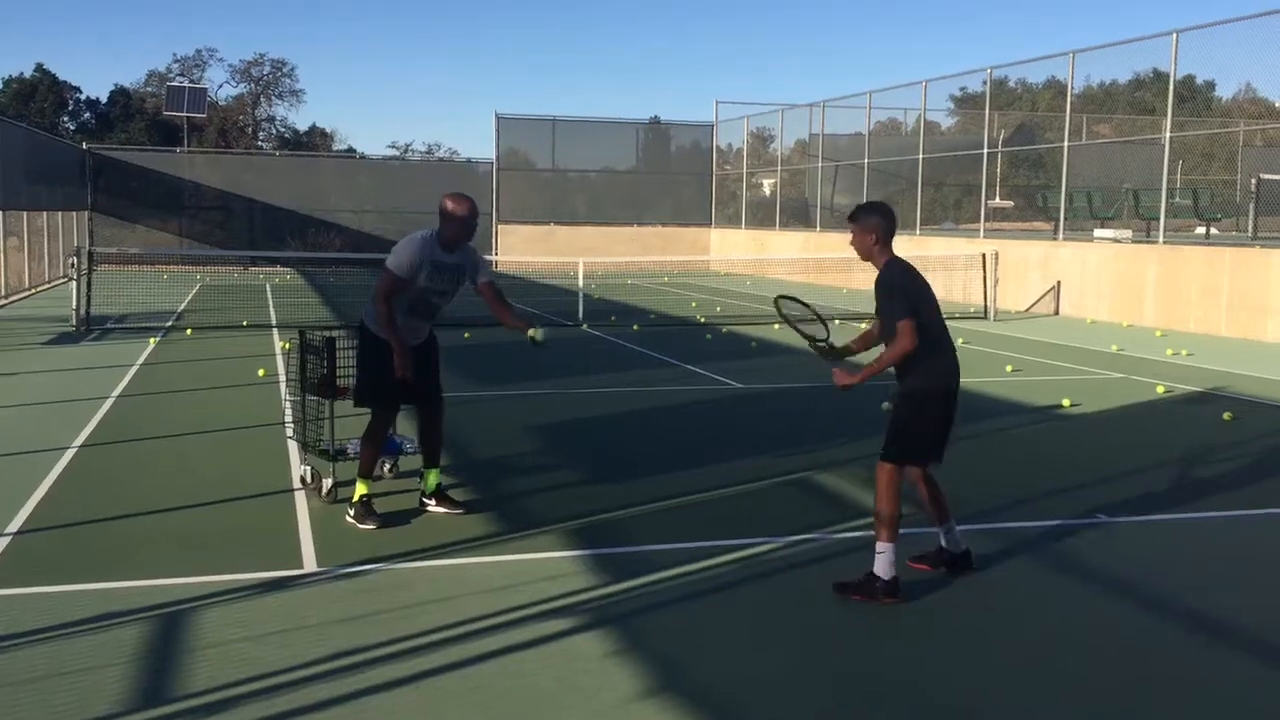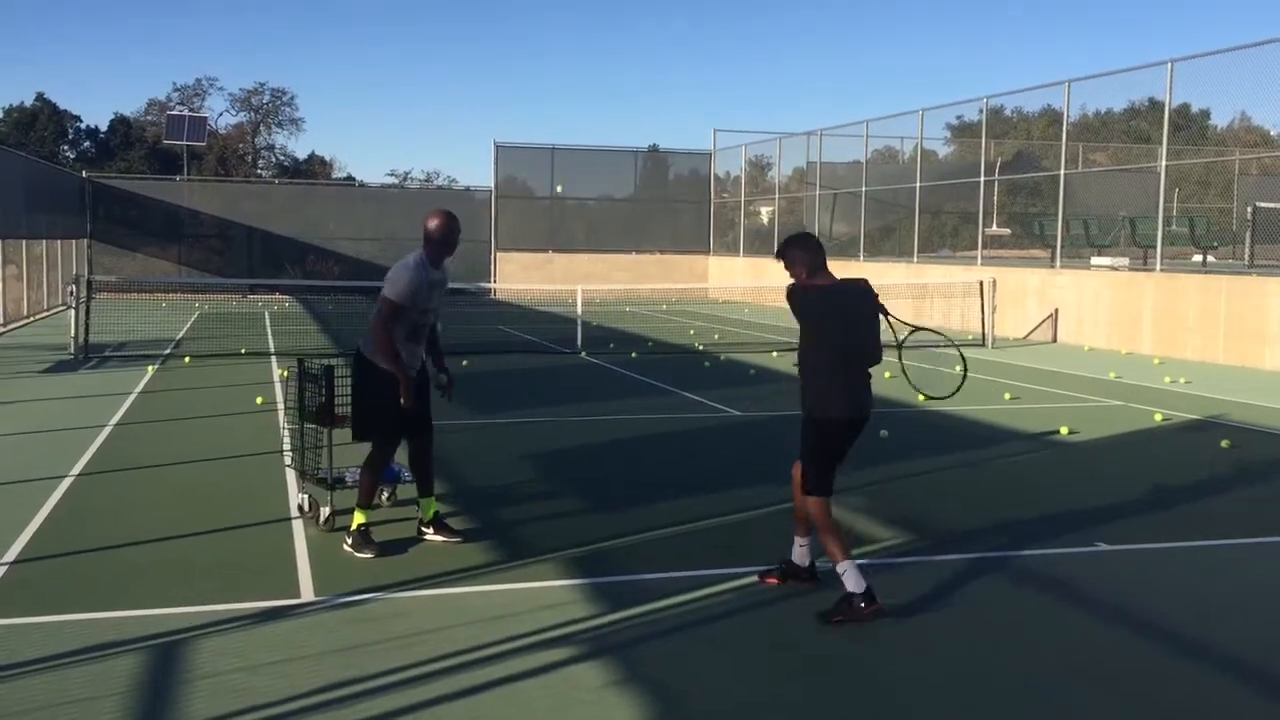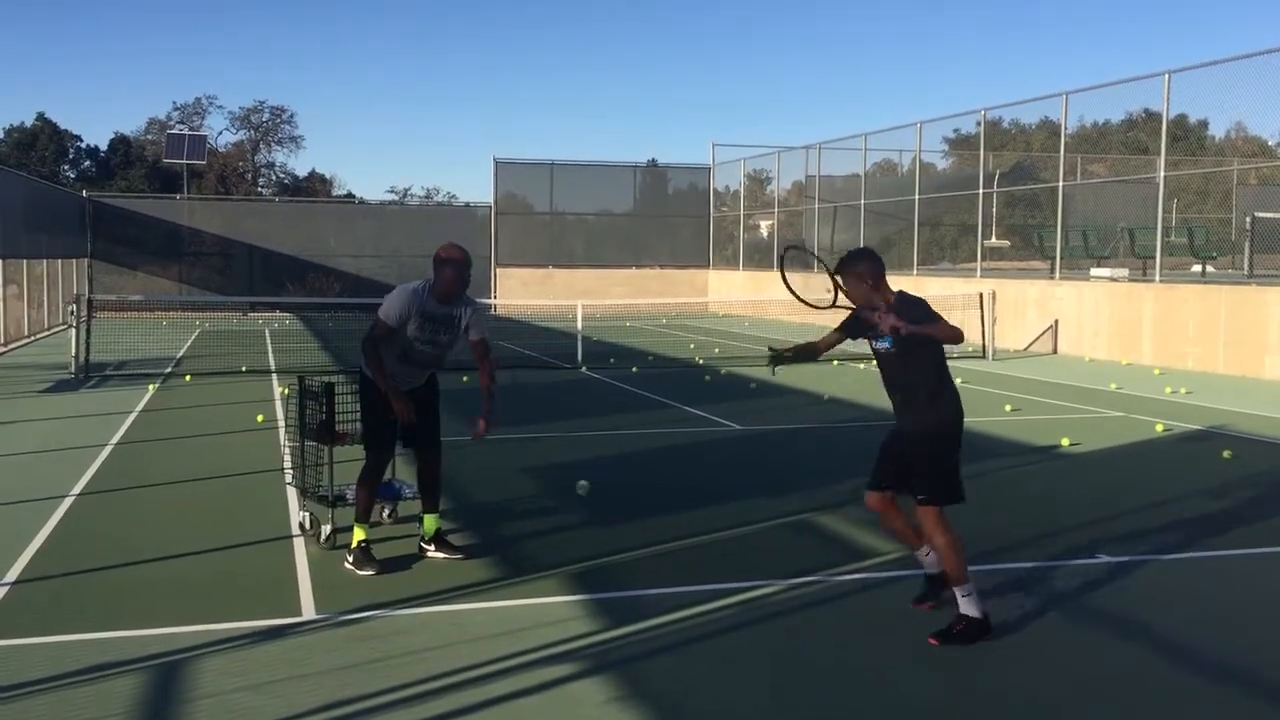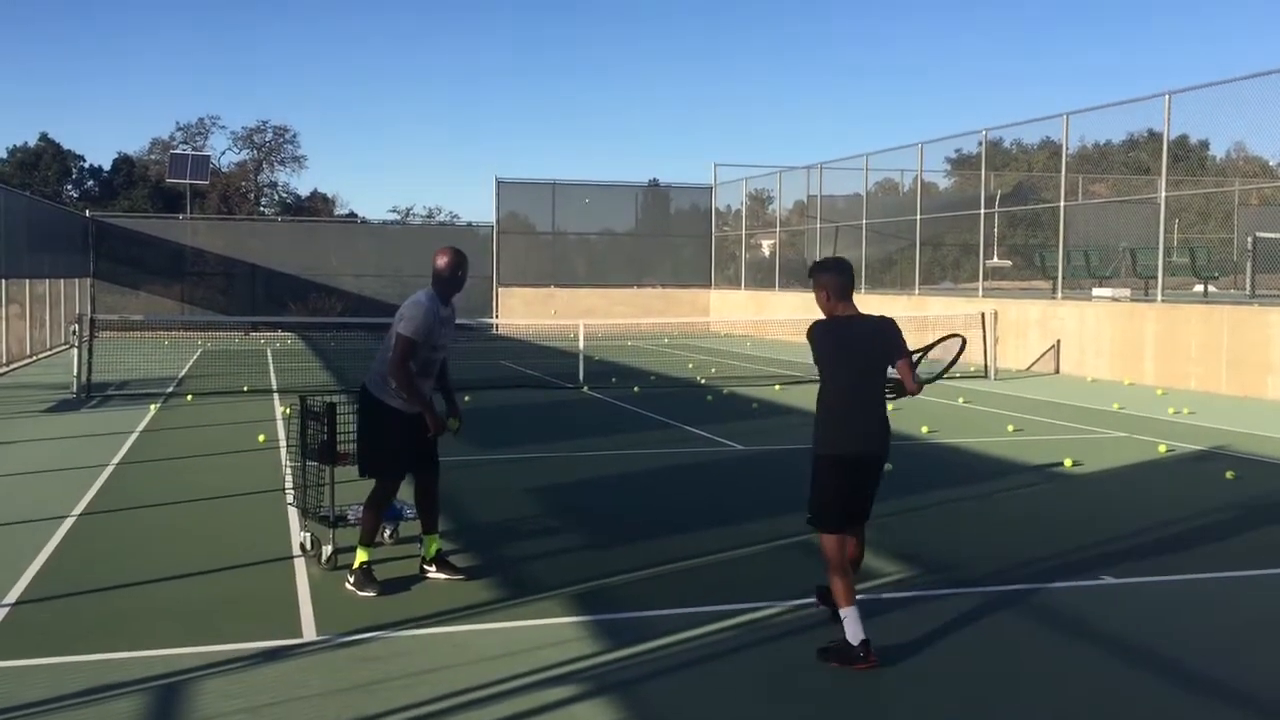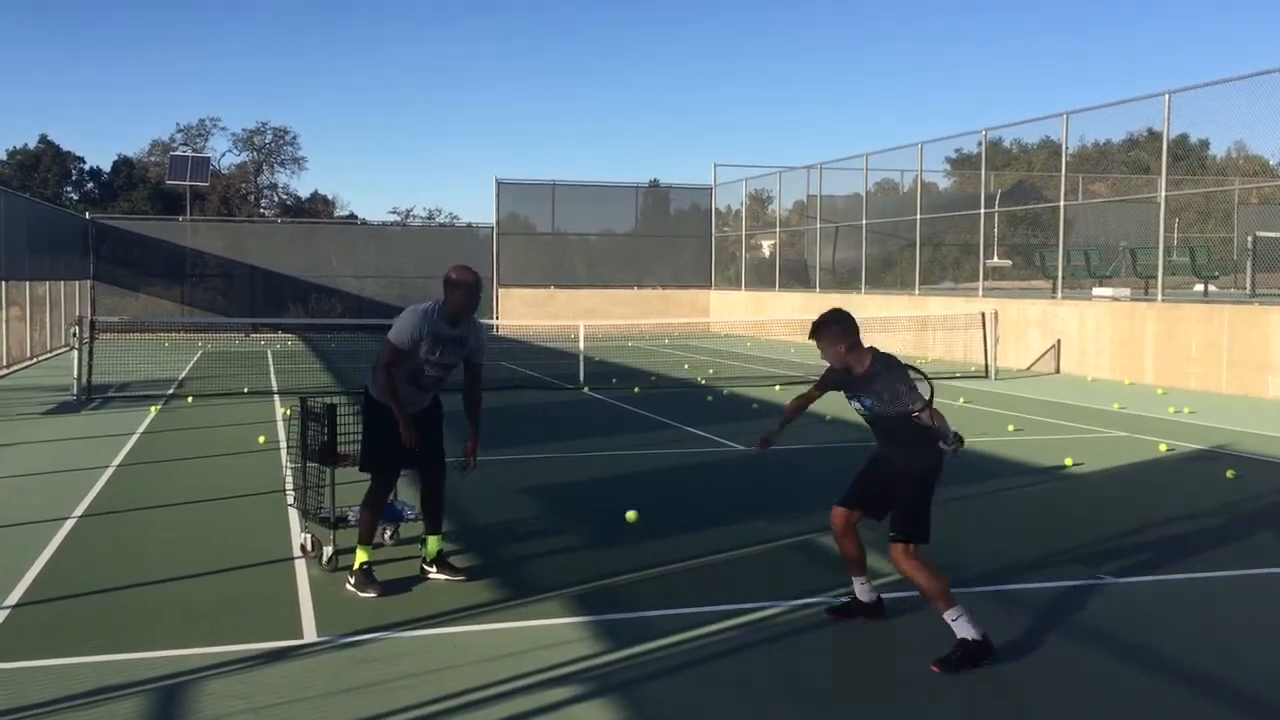
dt=1s
person 1, frame 1
left shoulder: (893, 279)
right shoulder: (894, 274)
left elbow: (907, 343)
right elbow: (881, 331)
left wrist: (856, 376)
right wrist: (842, 350)
left hip: (928, 383)
right hip: (931, 382)
left knee: (888, 471)
right knee: (916, 467)
left ankle: (882, 577)
right ankle: (953, 549)
person 1, frame 2
left shoulder: (799, 296)
right shoulder: (863, 292)
right elbow: (873, 350)
left hip: (825, 411)
right hip: (857, 408)
left knee: (815, 501)
right knee: (801, 476)
left ankle: (858, 593)
right ankle: (799, 563)
person 1, frame 3
left shoulder: (912, 307)
right shoulder: (865, 314)
left elbow: (954, 336)
right elbow: (823, 346)
left wrist: (904, 327)
right wrist: (786, 355)
left hip: (938, 423)
right hip: (908, 423)
left knee: (930, 516)
right knee: (878, 500)
left ankle: (974, 615)
right ankle: (936, 568)
person 1, frame 4
left shoulder: (819, 333)
right shoulder: (883, 330)
right elbow: (912, 384)
right wrist: (897, 381)
left hip: (833, 447)
right hip: (874, 445)
left knee: (831, 538)
right knee: (854, 526)
left ankle: (856, 643)
right ankle: (841, 596)
person 1, frame 5
left shoulder: (891, 371)
right shoulder: (844, 370)
left elbow: (928, 415)
right elbow: (806, 397)
left wrist: (945, 433)
right wrist: (779, 427)
left hip: (918, 463)
right hip: (889, 457)
left knee: (902, 553)
right knee: (840, 519)
left ankle: (973, 639)
right ankle: (865, 597)
person 2, frame 1
left shoulder: (470, 258)
right shoulder: (415, 248)
left elbow: (495, 302)
right elbow: (381, 297)
left wrist: (529, 329)
right wrist: (399, 348)
left hip: (421, 339)
right hip: (382, 338)
left knee: (432, 409)
right knee: (384, 415)
left ankle: (431, 490)
right ankle: (359, 498)
person 2, frame 2
left shoulder: (439, 273)
right shoulder: (410, 272)
right elbow: (381, 328)
left wrist: (439, 367)
right wrist: (403, 379)
left hip: (411, 368)
right hip: (381, 369)
left knee: (423, 439)
right knee: (385, 446)
left ankle: (428, 518)
right ankle: (357, 528)
person 2, frame 3
left shoulder: (469, 310)
right shoulder: (406, 298)
left elbow: (484, 361)
right elbow: (370, 345)
left wrist: (486, 411)
right wrist: (393, 395)
left hip: (422, 385)
right hip: (381, 384)
left knee: (431, 454)
right knee: (379, 458)
left ankle: (431, 536)
right ankle: (358, 545)
person 2, frame 4
left shoulder: (447, 310)
right shoulder: (421, 309)
right elbow: (398, 366)
left wrist: (450, 404)
right wrist: (430, 411)
left hip: (415, 406)
right hip: (386, 404)
left knee: (429, 476)
right knee: (389, 483)
left ankle: (431, 556)
right ankle: (359, 566)
person 2, frame 5
left shoulder: (473, 331)
right shoulder: (416, 319)
left elbow: (472, 385)
right elbow: (382, 368)
left wrist: (474, 434)
right wrist: (402, 420)
left hip: (425, 406)
right hip: (385, 404)
left knee: (435, 476)
right knee: (384, 482)
left ankle: (432, 557)
right ankle: (360, 567)
